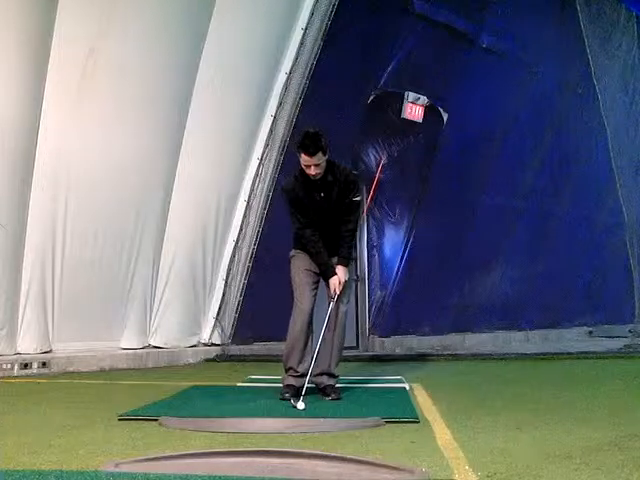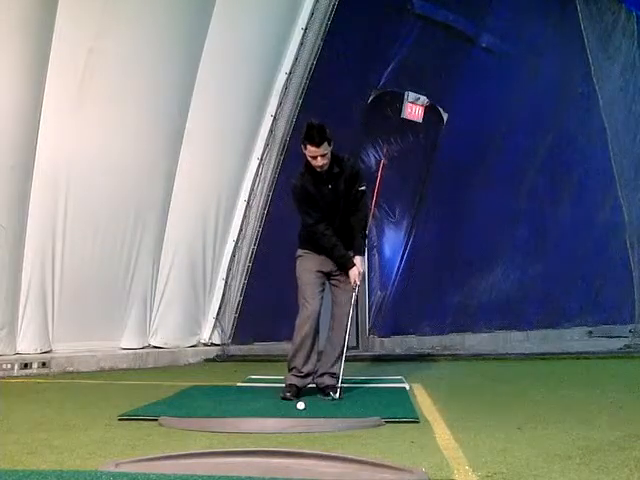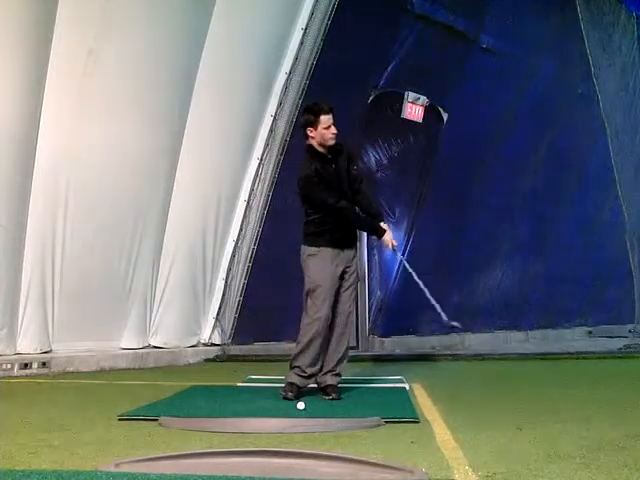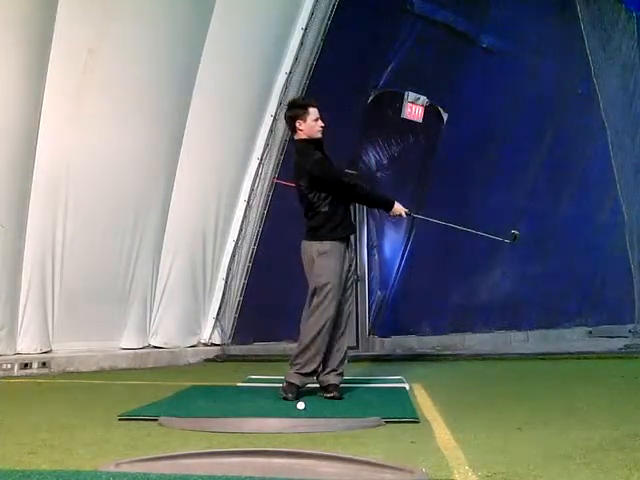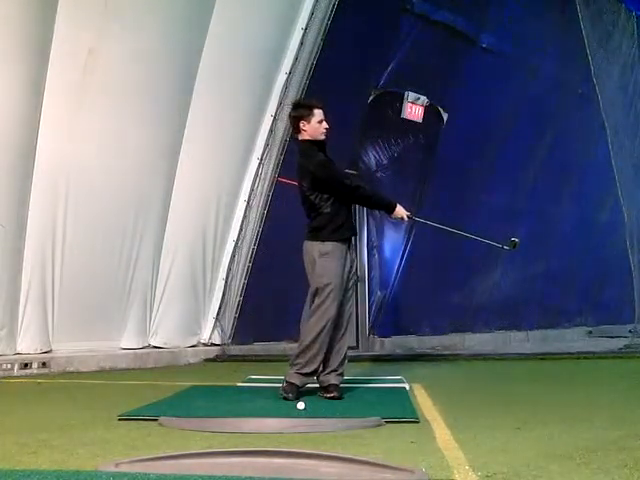
dt=1s
person 1, frame 1
left shoulder: (346, 179)
right shoulder: (293, 188)
left elbow: (349, 224)
right elbow: (307, 233)
left wrist: (342, 264)
right wrist: (328, 271)
left hip: (339, 254)
right hip: (306, 254)
left knee: (338, 311)
right knee: (302, 309)
left ankle: (325, 377)
right ankle: (293, 378)
person 1, frame 2
left shoulder: (350, 170)
right shoulder: (301, 185)
left elbow: (358, 213)
right elbow: (319, 228)
left wrist: (358, 255)
right wrist: (347, 264)
left hip: (346, 253)
right hip: (312, 254)
left knee: (342, 314)
right knee: (309, 312)
left ankle: (327, 377)
right ankle: (297, 377)
person 1, frame 3
left shoulder: (343, 155)
right shoulder: (309, 172)
left elbow: (359, 192)
right elbow: (340, 209)
left wrist: (380, 221)
right wrist: (378, 232)
left hip: (348, 248)
right hip: (320, 250)
left knee: (344, 315)
right knee: (318, 314)
left ankle: (329, 378)
right ankle: (297, 377)
person 1, frame 4
left shoulder: (313, 155)
right shoulder: (310, 160)
left elbow: (342, 188)
right elbow: (348, 187)
left wrist: (383, 203)
right wrist: (388, 204)
left hip: (340, 242)
right hip: (323, 245)
left knee: (341, 312)
right knee: (323, 311)
left ankle: (329, 377)
right ankle: (296, 377)
person 1, frame 5
left shoulder: (316, 157)
right shoulder: (313, 161)
left elbow: (345, 190)
right elbow: (352, 189)
right wrist: (391, 207)
left hip: (340, 243)
right hip: (325, 245)
left knee: (341, 313)
right knee: (323, 312)
left ankle: (329, 377)
right ankle: (296, 378)
